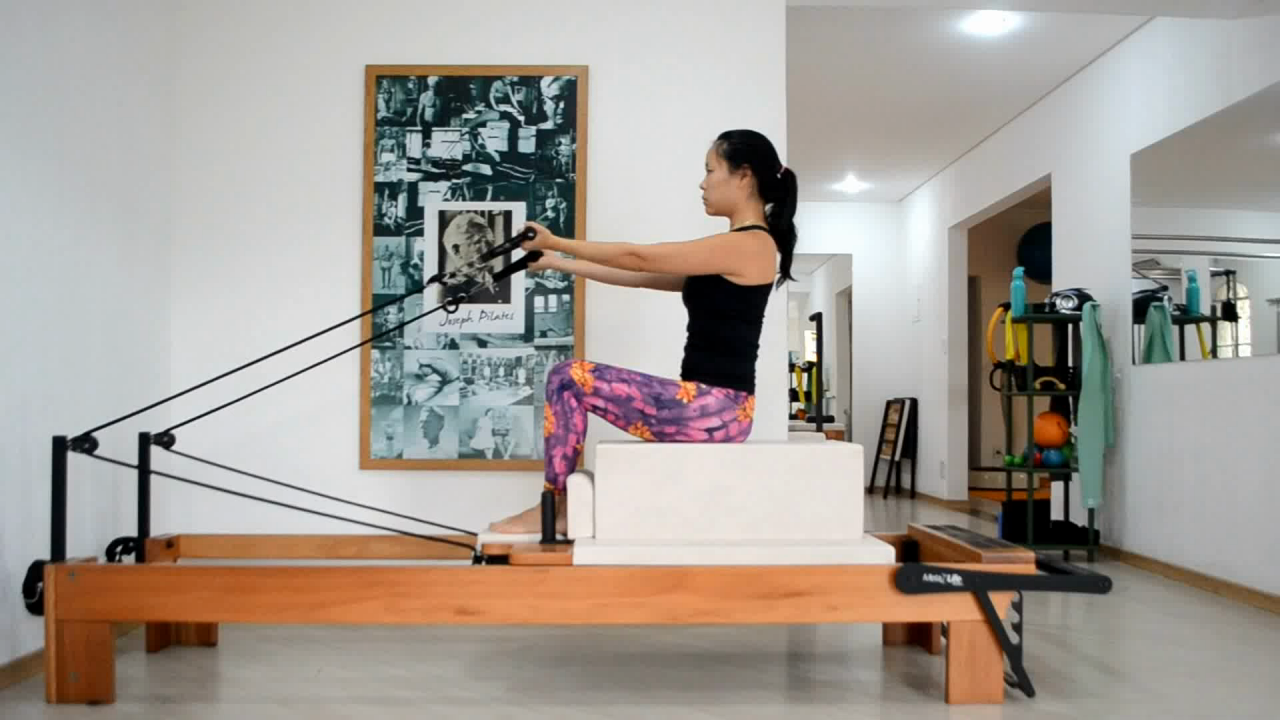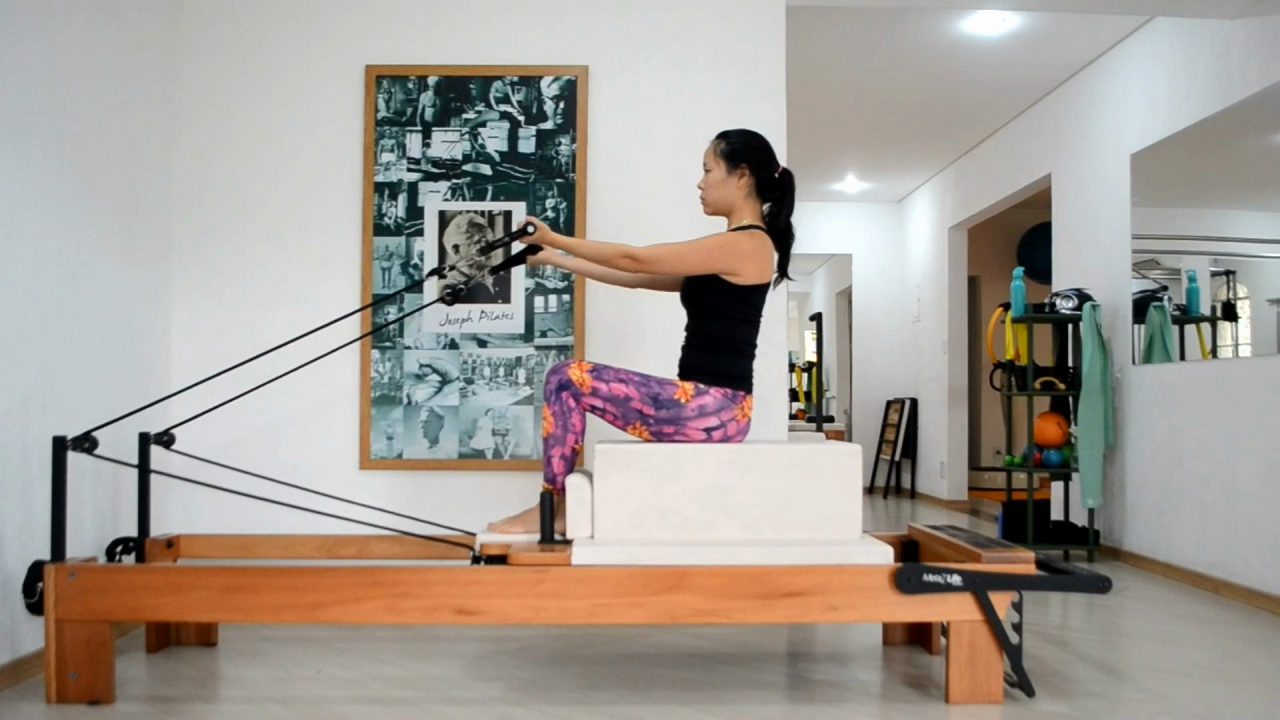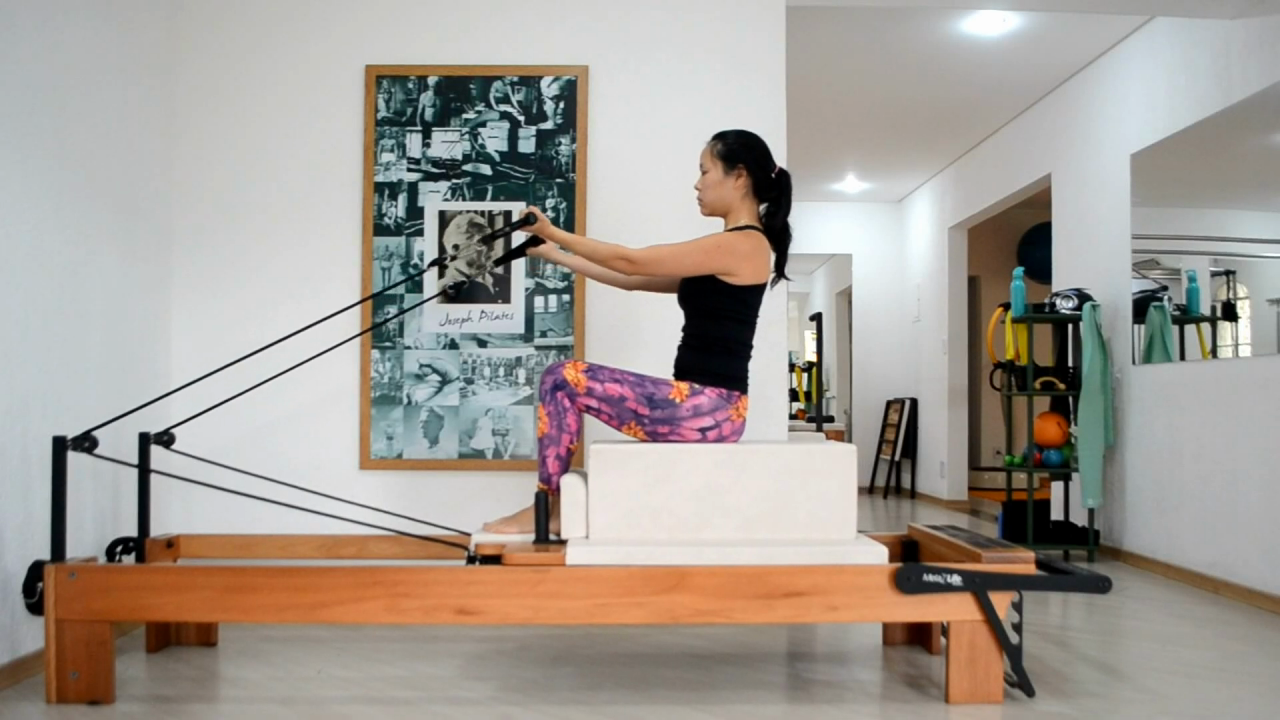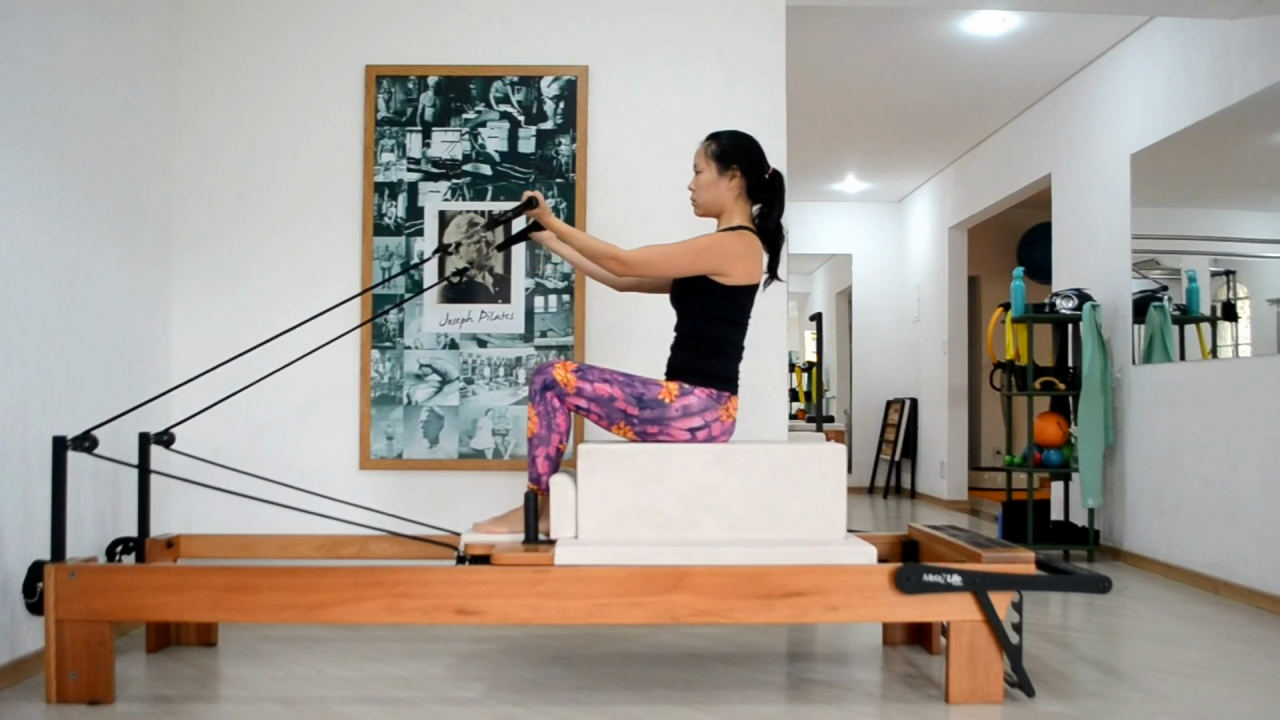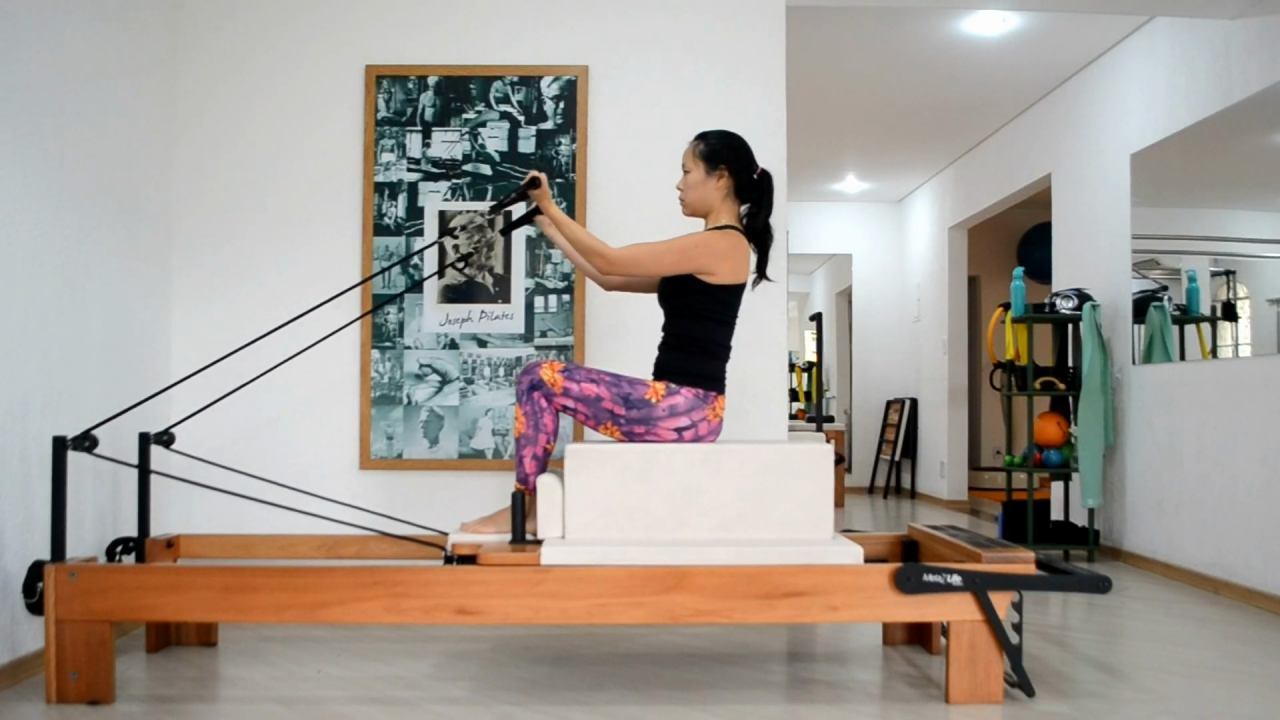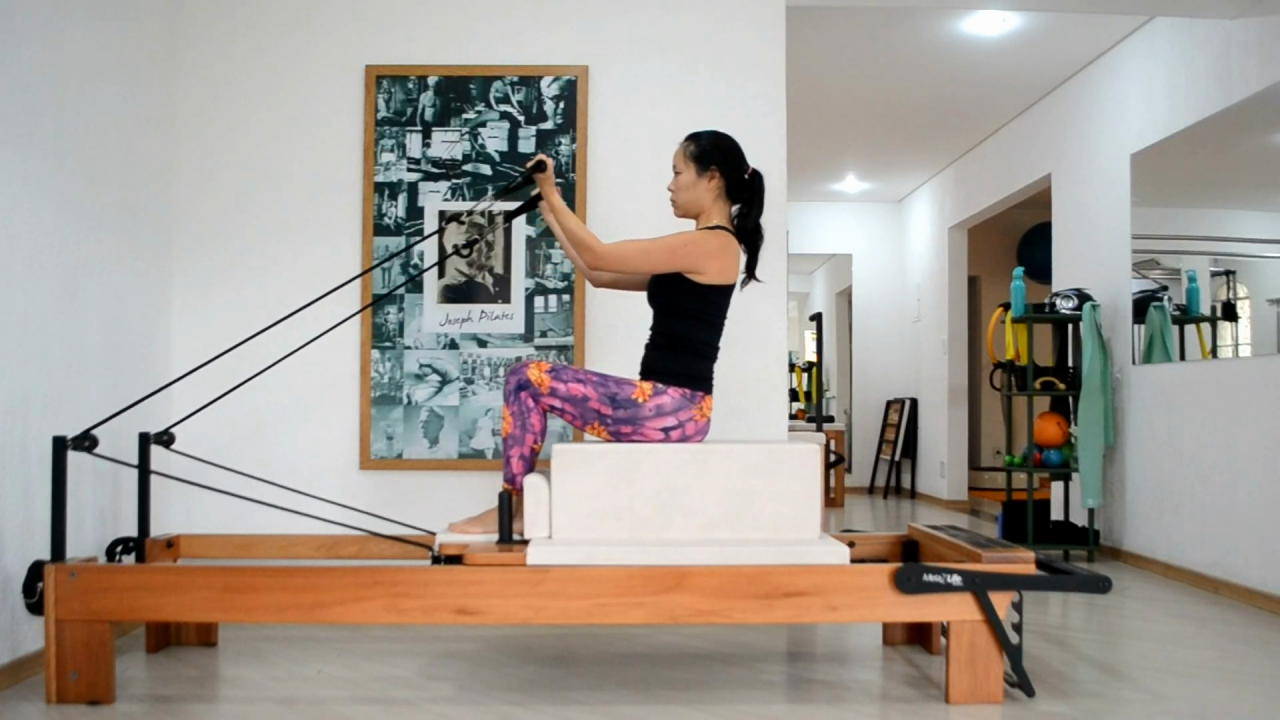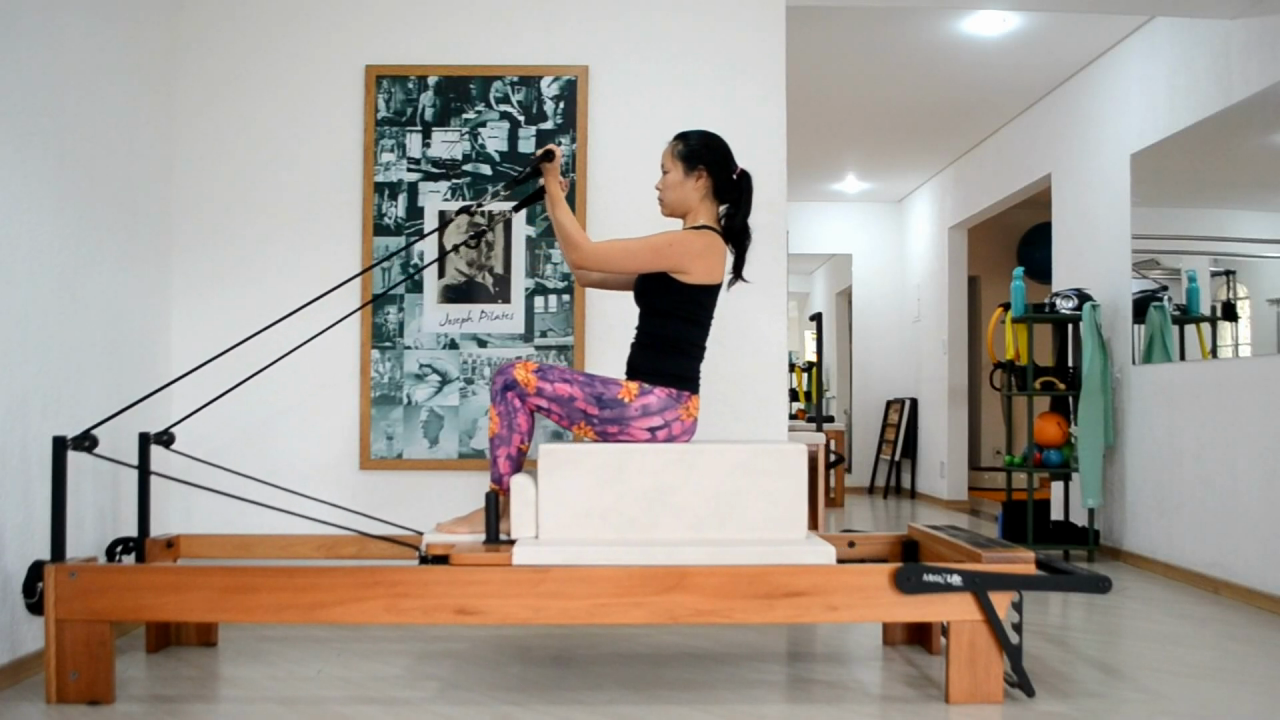
dt=0.4s
person 1, frame 1
left shoulder: (749, 245)
right shoulder: (728, 253)
left elbow: (638, 258)
right elbow: (637, 277)
left wrist: (557, 242)
right wrist: (557, 262)
left hip: (716, 408)
right hip: (709, 405)
left knee: (570, 377)
right knee: (573, 380)
left ankle: (554, 508)
right ankle: (558, 506)
person 1, frame 2
left shoulder: (746, 245)
right shoulder: (725, 254)
left elbow: (635, 260)
right elbow: (634, 277)
left wrist: (556, 239)
right wrist: (554, 259)
left hip: (715, 408)
right hip: (706, 405)
left knee: (567, 378)
right knee: (571, 382)
left ankle: (553, 510)
right ankle: (558, 508)
person 1, frame 3
left shoulder: (742, 245)
right shoulder: (726, 251)
left elbow: (632, 261)
right elbow: (631, 279)
left wrist: (554, 233)
right wrist: (555, 254)
left hip: (709, 408)
right hip: (702, 405)
left knee: (563, 378)
right knee: (568, 381)
left ankle: (548, 509)
right ankle: (553, 507)
person 1, frame 4
left shoulder: (735, 245)
right shoulder: (718, 253)
left elbow: (624, 263)
right elbow: (623, 280)
left wrist: (553, 222)
right wrist: (553, 242)
left hip: (699, 408)
right hip: (692, 405)
left knee: (553, 378)
right knee: (557, 381)
left ankle: (538, 509)
right ankle: (544, 508)
person 1, frame 5
left shoulder: (722, 244)
right shoulder: (706, 251)
left elbow: (610, 261)
right elbow: (610, 278)
left wrist: (551, 208)
right wrist: (550, 228)
left hip: (685, 408)
right hip: (681, 405)
left knee: (540, 379)
right knee: (546, 382)
left ankle: (526, 509)
right ankle: (530, 508)
person 1, frame 6
left shoulder: (711, 244)
right shoulder: (696, 252)
left elbow: (598, 256)
right elbow: (598, 274)
left wrist: (552, 194)
right wrist: (550, 213)
left hip: (673, 409)
right hip: (669, 406)
left knee: (527, 378)
right knee: (533, 381)
left ankle: (513, 509)
right ankle: (519, 507)
person 1, frame 7
left shoulder: (696, 244)
right shoulder: (685, 250)
left elbow: (583, 255)
right elbow: (587, 273)
left wrist: (553, 185)
right wrist: (553, 203)
left hip: (658, 409)
right hip: (656, 405)
left knee: (514, 379)
right knee: (522, 382)
left ankle: (500, 508)
right ankle: (508, 506)
